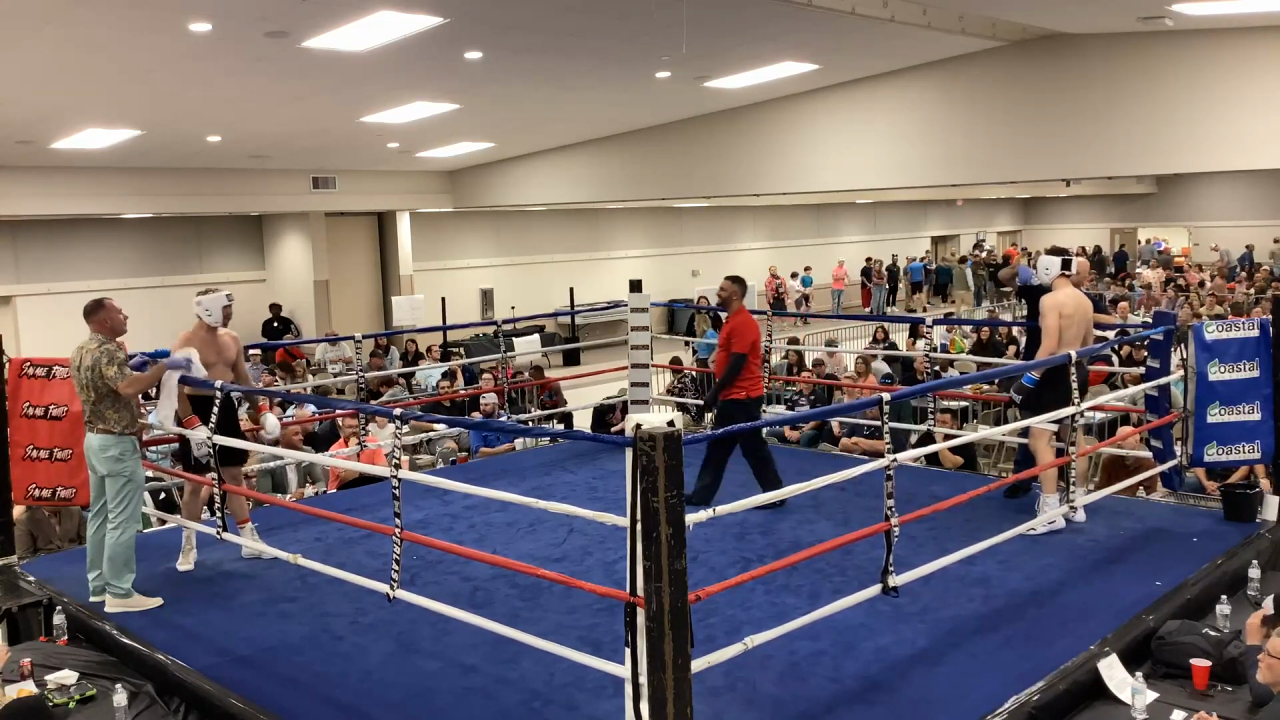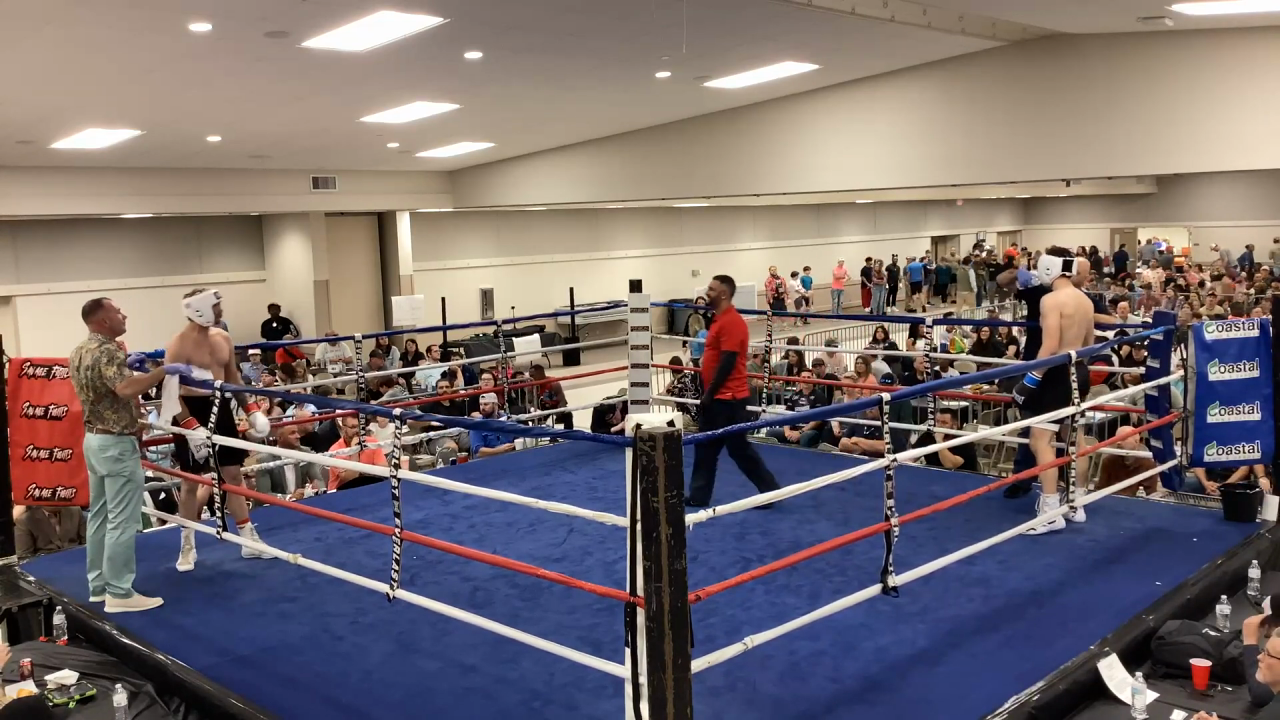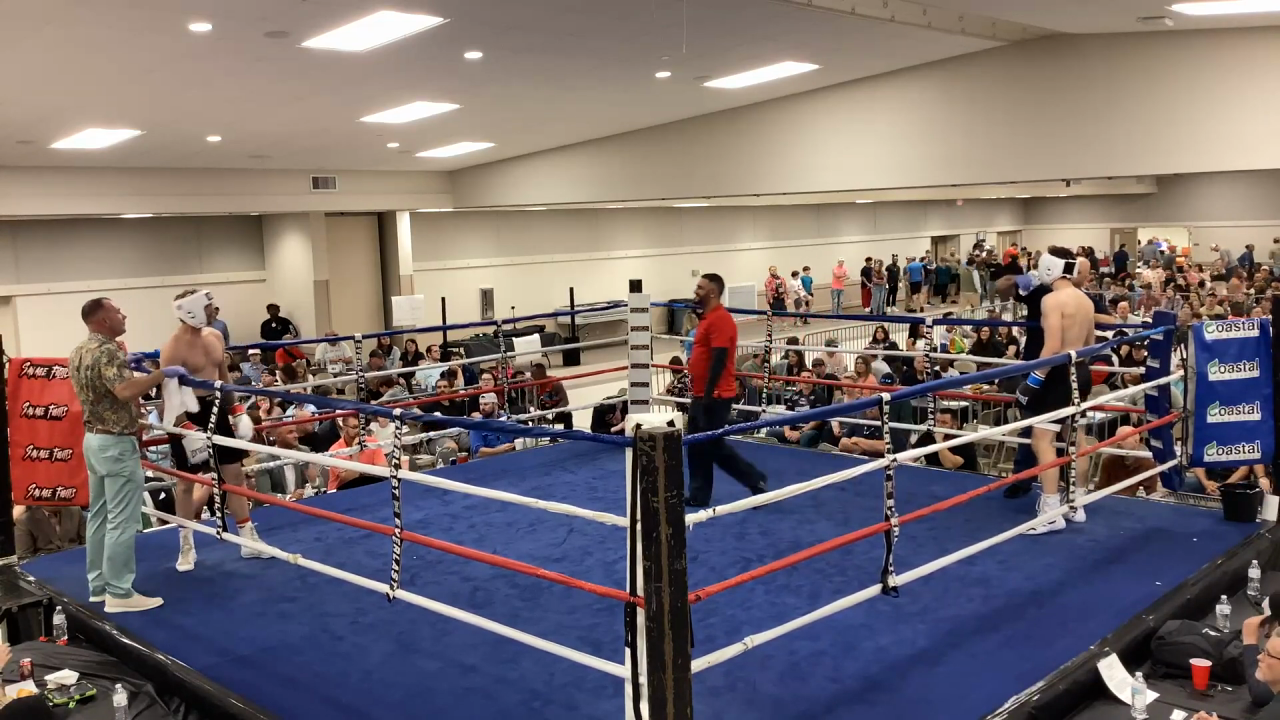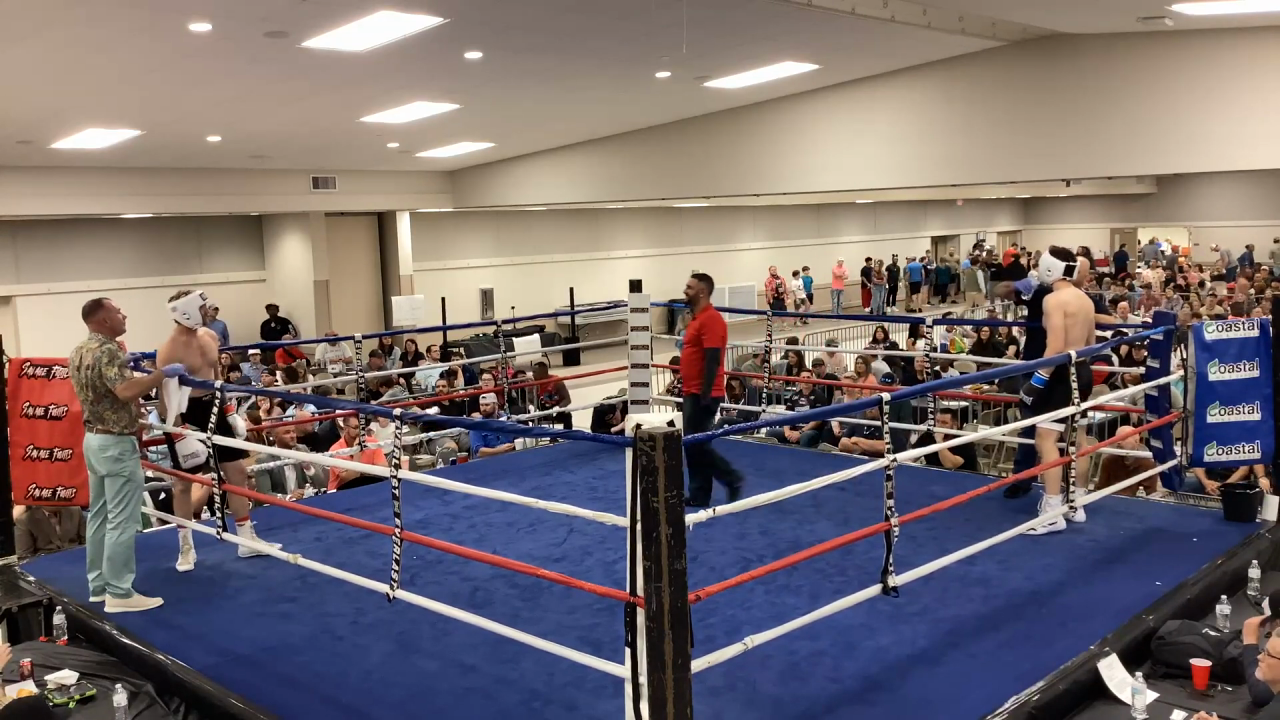
dt=0.1s
person 1, frame 1
left shoulder: (80, 352)
right shoulder: (108, 351)
right elbow: (130, 388)
left wrist: (128, 367)
right wrist: (165, 366)
left hip: (94, 439)
right hip: (117, 443)
left knee: (100, 515)
right knee: (123, 519)
left ankle: (99, 584)
right ankle: (119, 593)
person 1, frame 2
left shoulder: (80, 351)
right shoulder: (107, 351)
right elbow: (127, 388)
left wrist: (124, 365)
right wrist: (164, 370)
left hip: (94, 439)
right hip: (116, 444)
left knee: (100, 515)
right knee: (122, 520)
left ankle: (98, 585)
right ankle: (119, 593)
person 1, frame 3
left shoulder: (79, 352)
right shoulder: (107, 351)
right elbow: (126, 390)
left wrist: (124, 365)
right wrist: (163, 373)
left hip: (93, 439)
right hip: (116, 444)
left knee: (100, 515)
right knee: (122, 520)
left ankle: (98, 584)
right ankle: (119, 593)
person 1, frame 4
left shoulder: (79, 352)
right shoulder: (108, 351)
right elbow: (127, 391)
left wrist: (124, 365)
right wrist: (163, 372)
left hip: (93, 439)
right hip: (116, 444)
left knee: (100, 516)
right knee: (122, 520)
left ankle: (99, 585)
right ankle: (118, 593)
person 2, frame 1
left shoulder: (1051, 300)
right shoulder: (1085, 300)
left elbow: (1049, 347)
left wrist: (1028, 380)
left hip: (1056, 374)
right hip: (1077, 371)
left knee: (1039, 439)
left ankle: (1050, 513)
right ankle: (1075, 506)
person 2, frame 2
left shoulder: (1051, 300)
right shoulder: (1085, 300)
left elbow: (1050, 347)
left wrist: (1030, 380)
left hip: (1058, 374)
right hip: (1079, 371)
left knee: (1040, 439)
left ankle: (1050, 513)
right ankle: (1075, 506)
person 2, frame 3
left shoulder: (1052, 300)
right shoulder: (1085, 300)
left elbow: (1052, 347)
left wrist: (1033, 380)
left hip: (1060, 374)
right hip: (1080, 371)
left knee: (1042, 440)
left ankle: (1051, 513)
right ankle: (1075, 506)
person 2, frame 4
left shoulder: (1054, 299)
right shoulder: (1085, 300)
left elbow: (1056, 347)
left wrist: (1037, 381)
left hip: (1063, 373)
right hip: (1082, 371)
left knee: (1045, 440)
left ankle: (1053, 513)
right ankle: (1075, 506)
person 3, frame 1
left shoulder: (231, 338)
right shoulder: (186, 343)
left elbow: (242, 378)
right elbow: (176, 389)
left wrist: (263, 411)
right wrist: (192, 426)
left hip: (225, 408)
right hip: (196, 411)
left knee: (234, 477)
right knee: (194, 483)
left ankle: (250, 542)
right ankle: (188, 548)
person 3, frame 2
left shoulder: (223, 338)
right shoulder: (179, 345)
left elbow: (233, 377)
left wrist: (253, 410)
right wrist: (190, 427)
left hip: (221, 408)
right hip: (192, 412)
left knee: (233, 476)
right knee: (191, 483)
left ankle: (249, 541)
right ankle: (187, 548)
person 3, frame 3
left shoulder: (214, 336)
right shoulder: (173, 348)
left wrist: (238, 411)
right wrist: (186, 431)
left hip: (217, 409)
right hip: (188, 414)
left knee: (235, 474)
right knee: (187, 481)
left ankle: (249, 540)
right ankle: (186, 548)
person 3, frame 4
left shoulder: (209, 336)
right shoulder: (169, 350)
right elbow: (165, 398)
left wrist: (229, 410)
right wrist: (180, 437)
left hip: (212, 408)
right hip: (186, 416)
left knee: (237, 471)
right knee: (184, 481)
left ankle: (247, 540)
right ankle: (186, 548)
person 4, frame 1
left shoulder: (743, 322)
right shoulder: (732, 320)
left elbow: (736, 364)
left wrist: (714, 393)
left hip: (742, 397)
right hip: (731, 396)
left knee: (753, 446)
right knee: (717, 445)
left ankle: (774, 493)
right ankle: (702, 493)
person 4, frame 2
left shoulder: (731, 322)
right shoulder: (720, 320)
left elbow: (728, 362)
left wrist: (708, 394)
left hip: (727, 397)
right hip: (719, 396)
left knee: (738, 448)
right knee: (705, 446)
left ankle: (770, 490)
right ankle: (699, 495)
person 4, frame 3
left shoulder: (720, 320)
right shoulder: (707, 318)
left elbow: (719, 360)
left wrist: (708, 395)
left hip: (713, 395)
right hip: (702, 394)
left knee: (713, 446)
right knee: (696, 445)
left ankle: (755, 480)
right ankle: (698, 494)
person 4, frame 4
left shoulder: (711, 319)
right shoulder: (697, 318)
left elbow: (712, 360)
left wrist: (706, 395)
right wrist: (689, 391)
left hip: (703, 395)
right hip: (694, 392)
left knee: (695, 444)
right knee: (690, 443)
left ankle: (732, 478)
right ankle: (699, 494)
